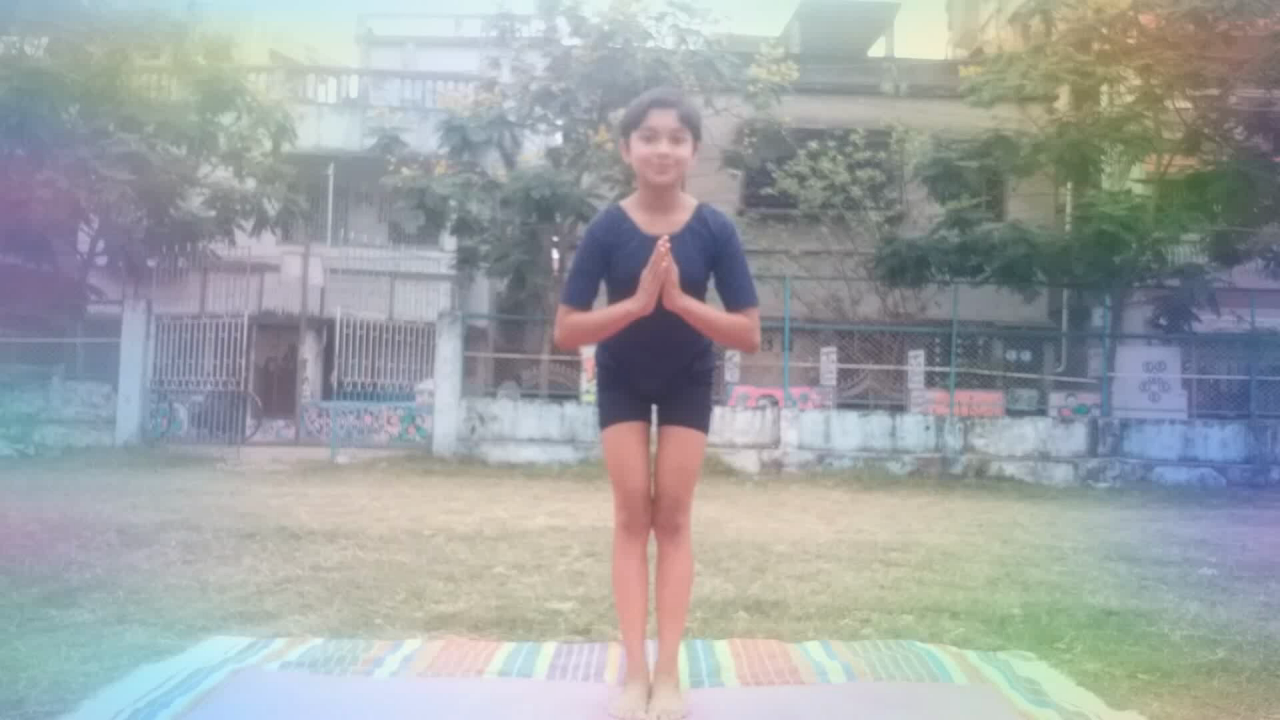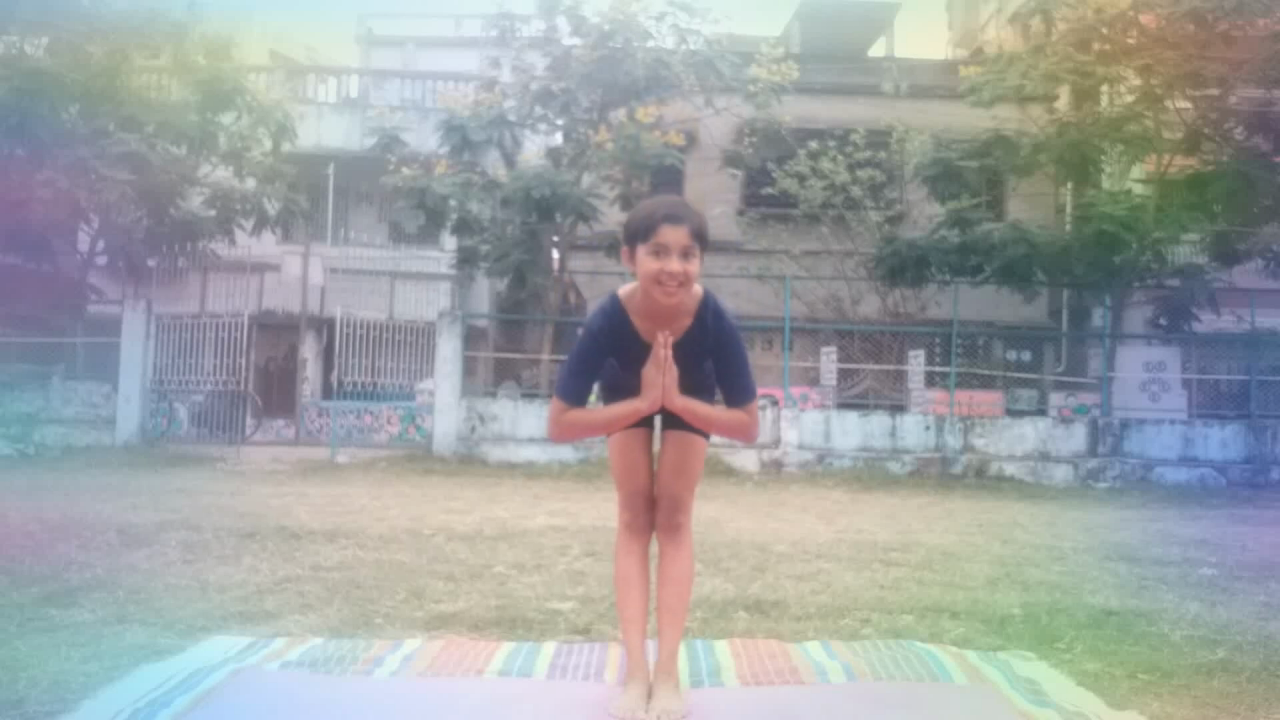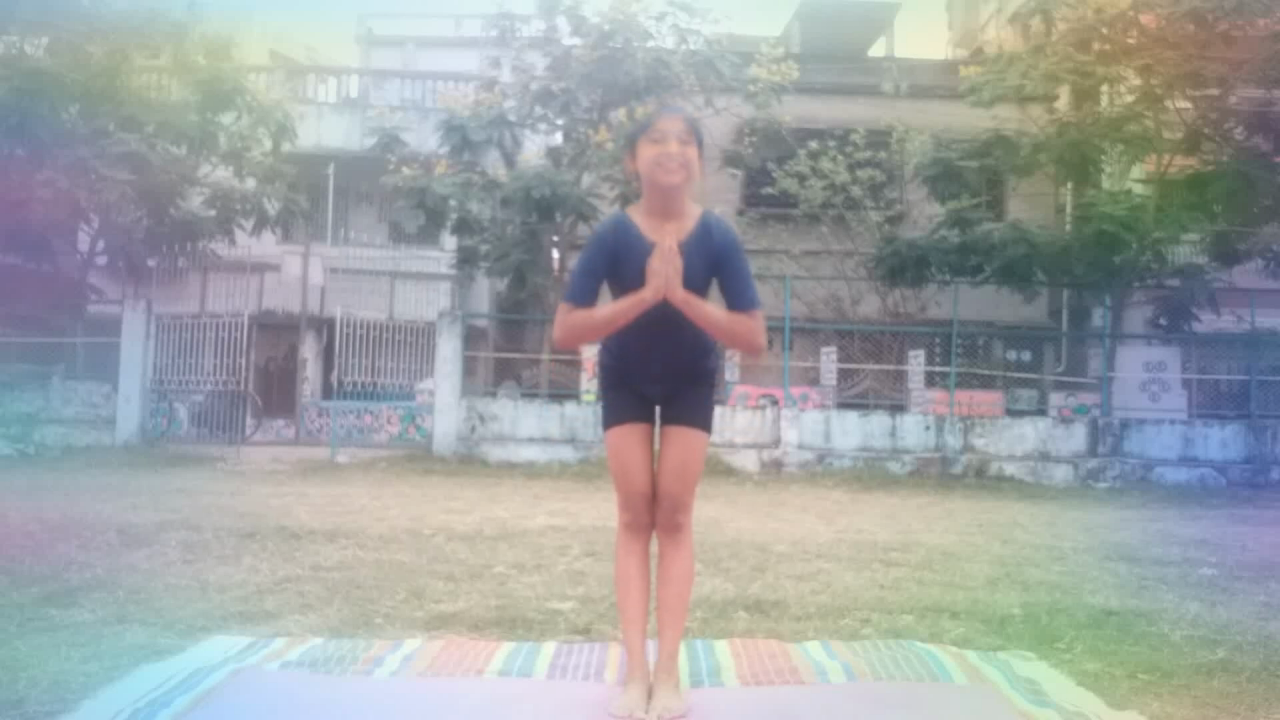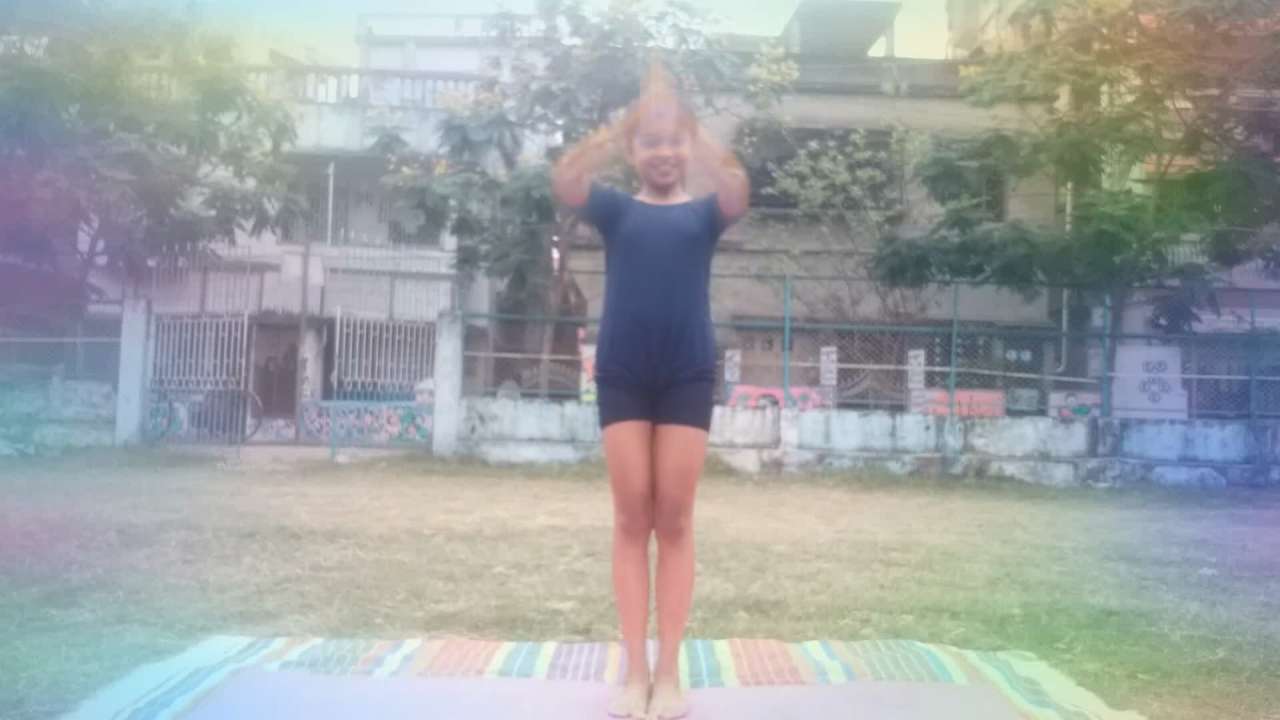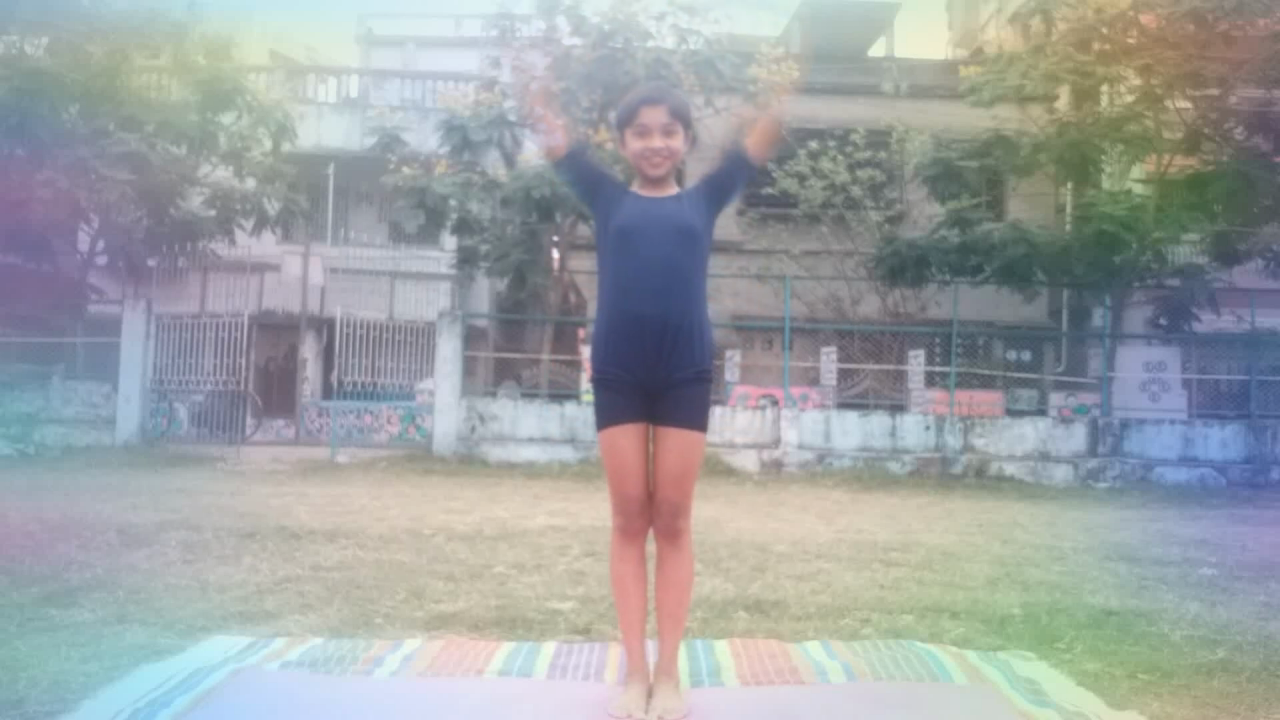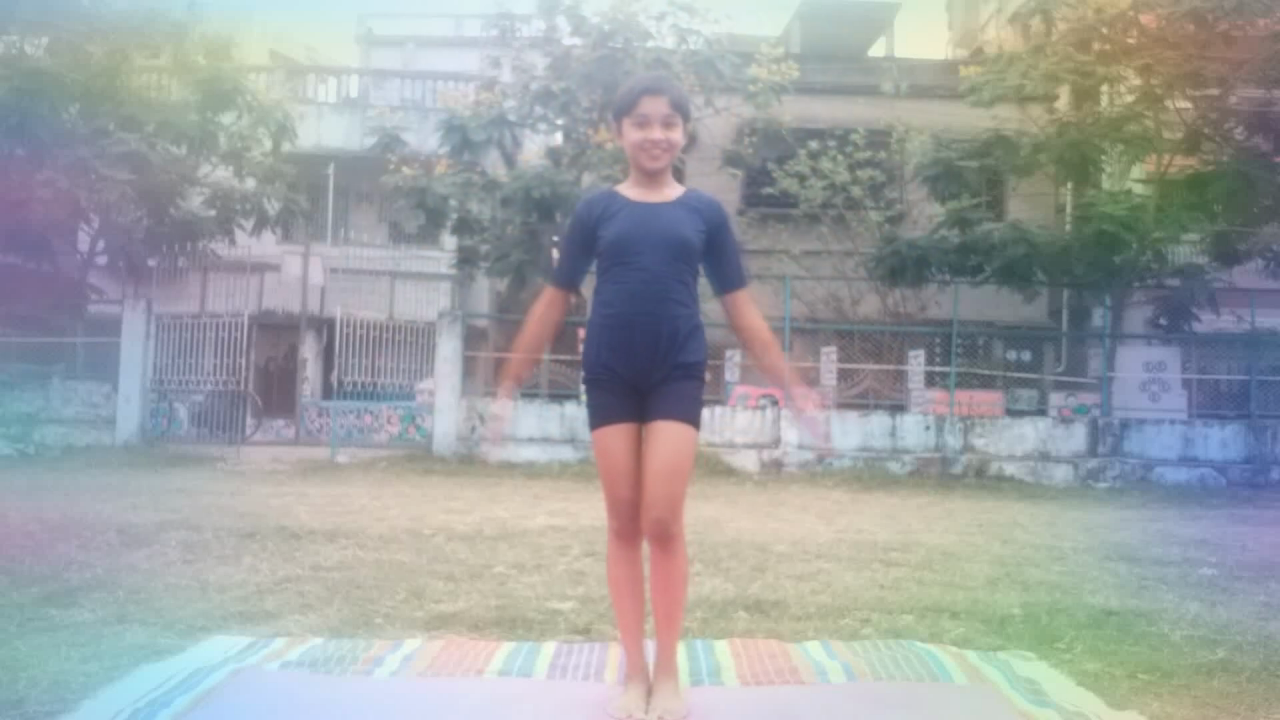
dt=0.4s
person 1, frame 1
left shoulder: (714, 230)
right shoulder: (607, 228)
left elbow: (751, 335)
right elbow: (564, 332)
left wrist: (678, 298)
right wrist: (638, 301)
left hip: (688, 384)
right hip: (621, 383)
left knee: (672, 516)
right knee: (631, 515)
right ankle: (633, 669)
person 1, frame 2
left shoulder: (715, 320)
right shoulder: (608, 319)
left elbow: (747, 426)
right elbow: (560, 425)
left wrist: (677, 399)
right wrist: (644, 401)
left hip: (691, 402)
right hip: (626, 400)
left knee: (673, 518)
right knee: (635, 518)
left ankle: (667, 674)
right ankle: (635, 673)
person 1, frame 3
left shoulder: (717, 236)
right shoulder: (613, 234)
left elbow: (754, 338)
right elbow: (564, 332)
left wrist: (681, 294)
right wrist: (646, 294)
left hip: (689, 381)
right hip: (625, 382)
left knee: (673, 515)
right knee: (634, 514)
left ankle: (668, 670)
right ankle: (634, 671)
person 1, frame 4
left shoulder: (704, 212)
right shoulder: (617, 211)
left elbow: (736, 191)
right elbow: (565, 186)
left wrist: (686, 123)
right wrist: (621, 126)
left hip: (688, 375)
right hip: (621, 375)
left knee: (674, 520)
right knee: (632, 518)
person 1, frame 5
left shoulder: (703, 199)
right shoulder: (606, 196)
left elbow: (758, 142)
right elbow: (554, 134)
left hip: (685, 374)
right hip: (617, 373)
left knee: (672, 522)
right knee: (629, 521)
person 1, frame 6
left shoulder: (706, 212)
right shoulder: (595, 209)
left elbow: (740, 306)
right elbow: (555, 301)
left wrist: (793, 384)
right wrist: (507, 384)
left hip: (677, 376)
right hip: (609, 377)
left knee: (663, 523)
right knee: (623, 524)
